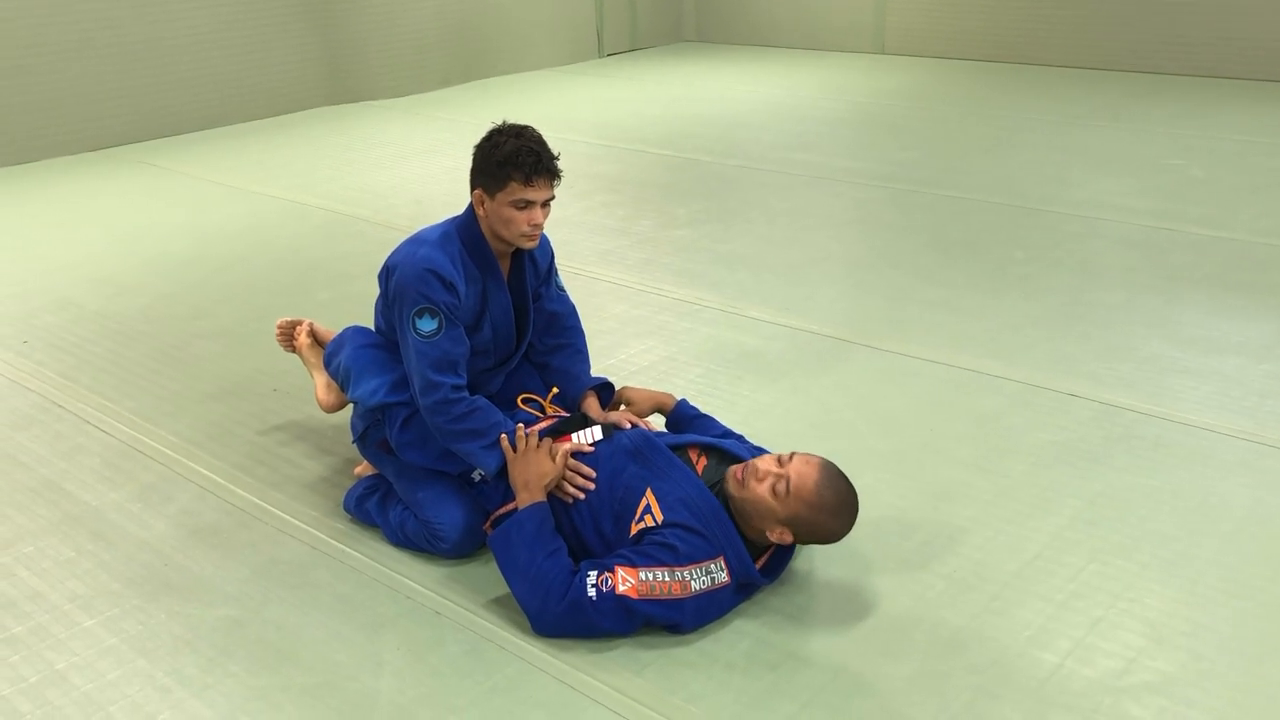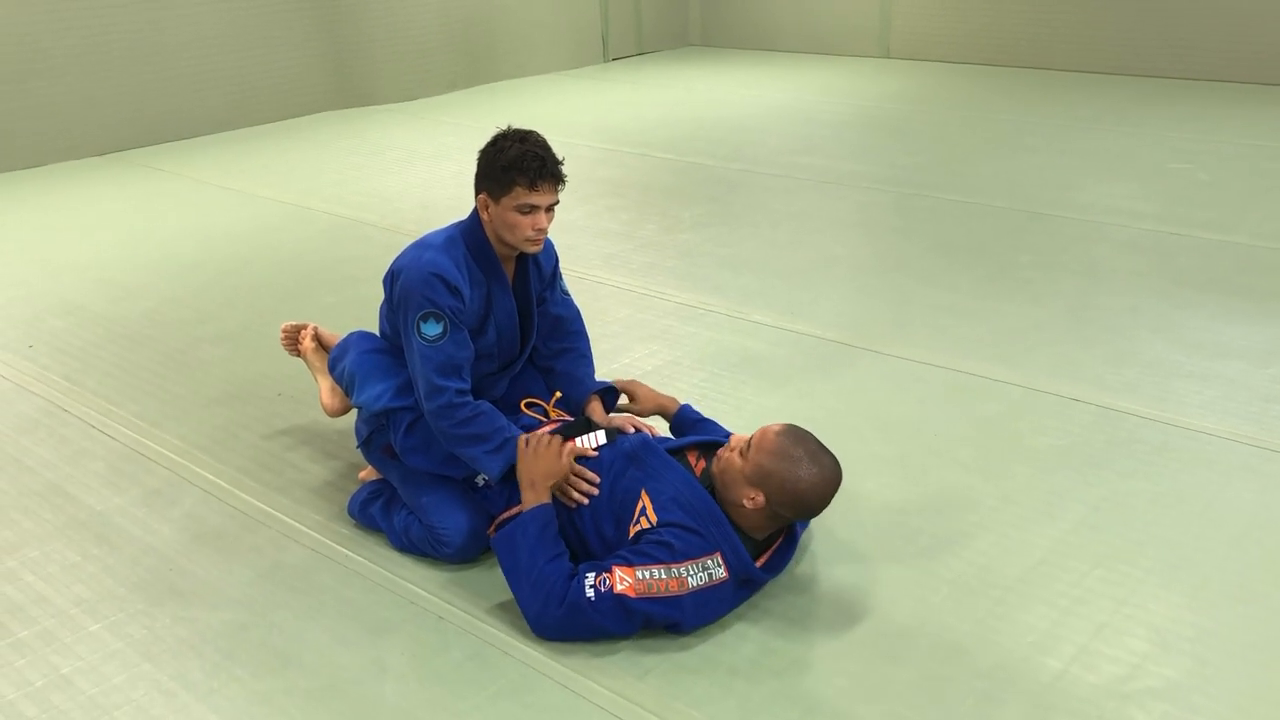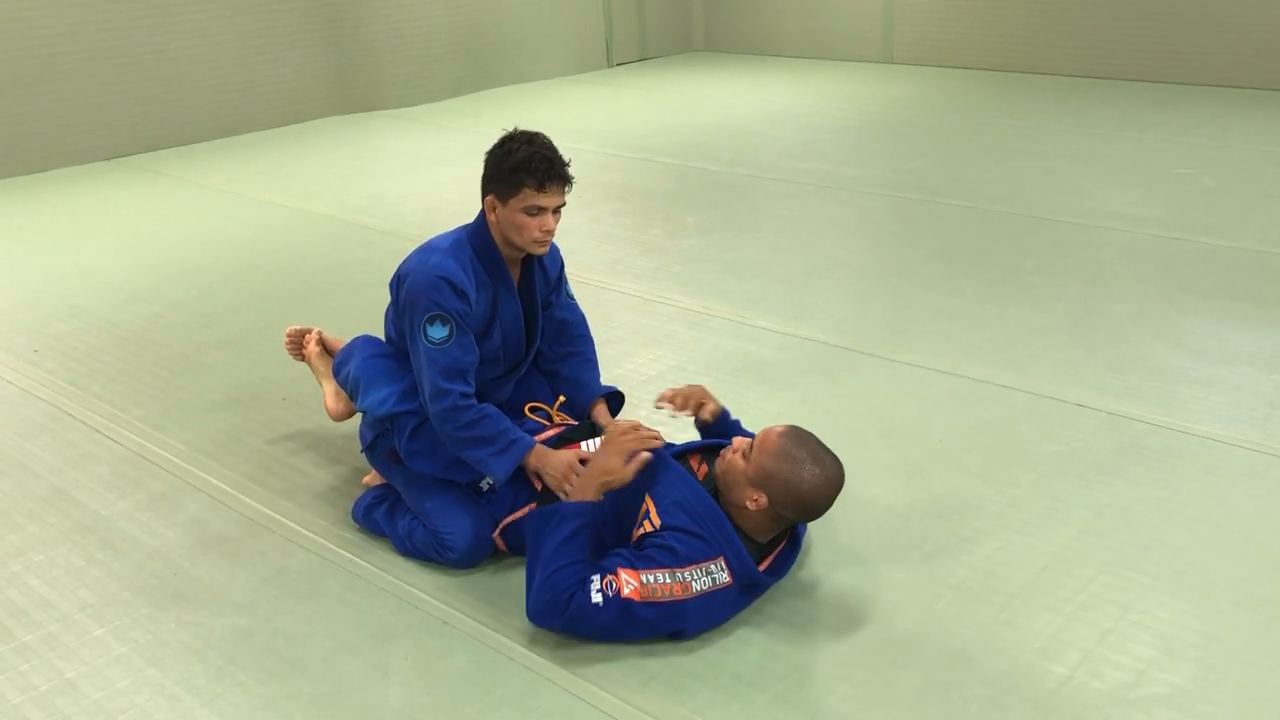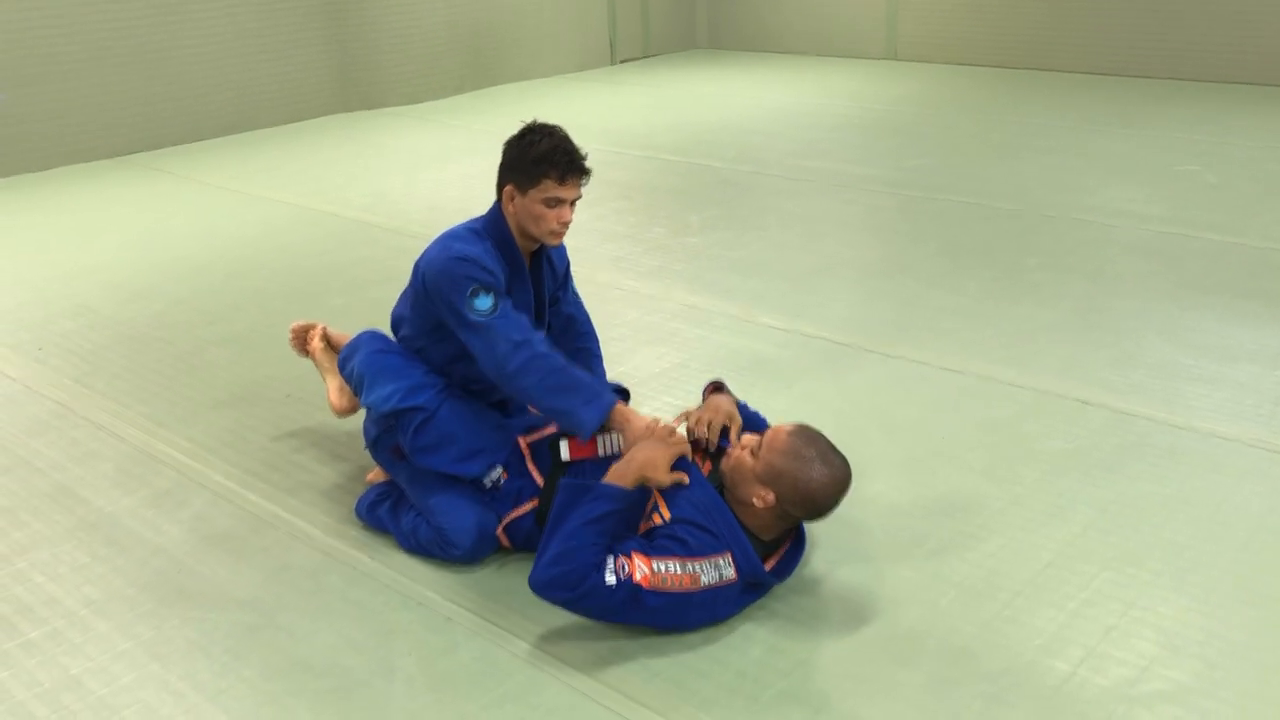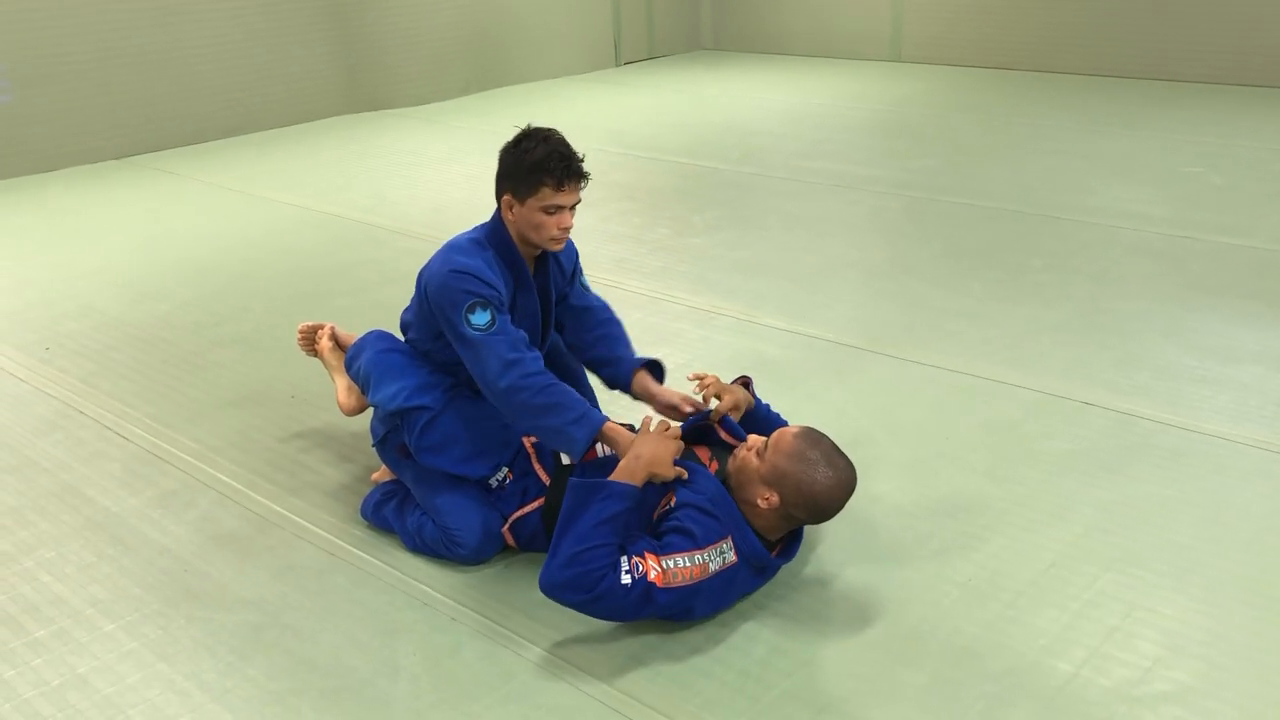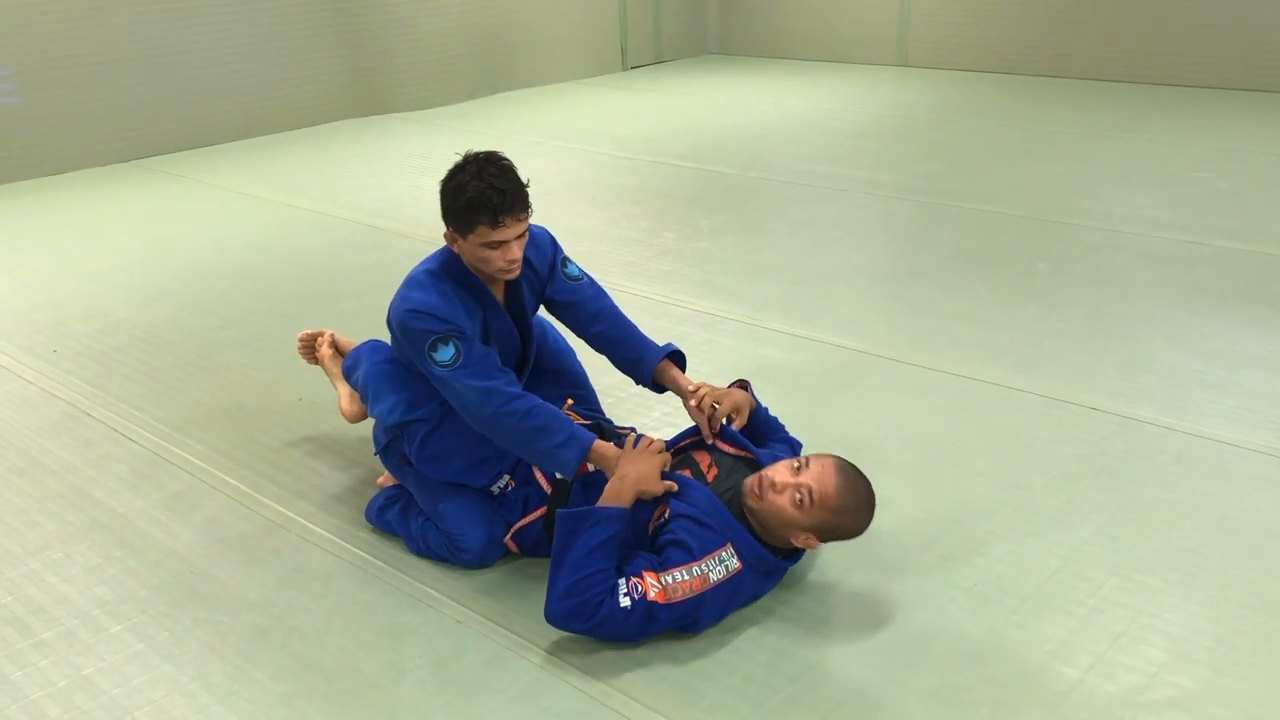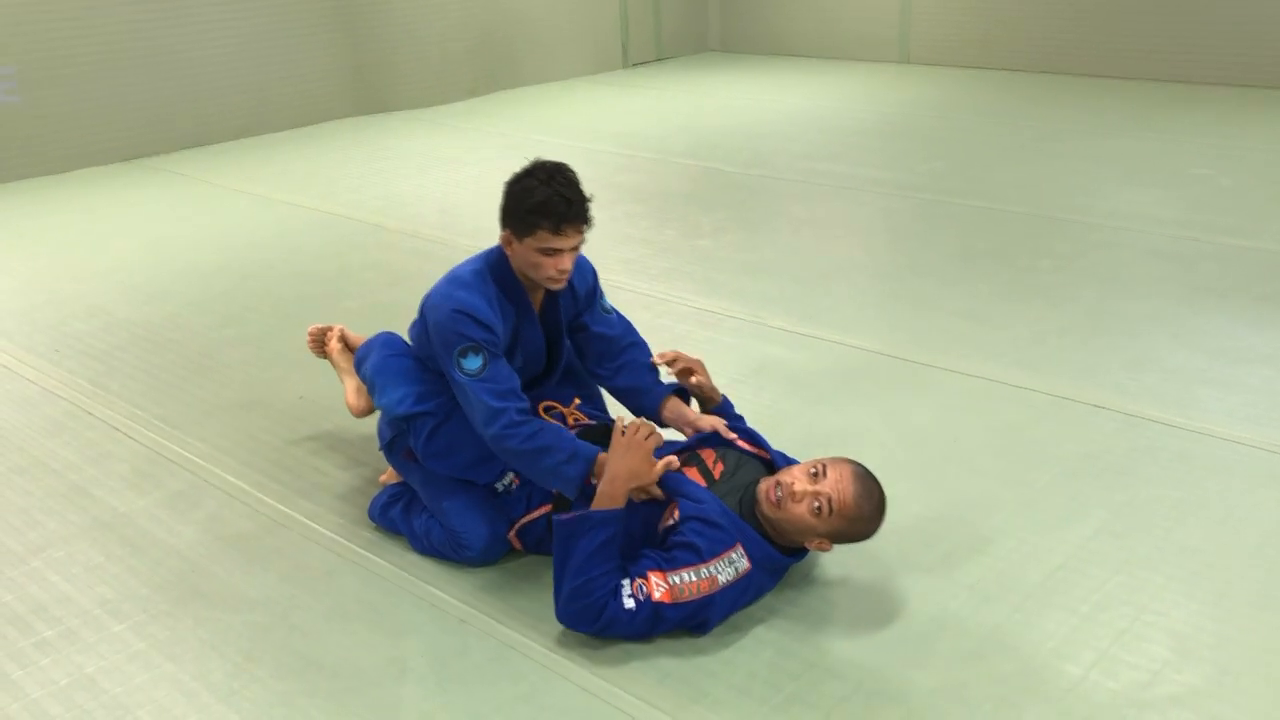
dt=0.5s
person 1, frame 1
left shoulder: (692, 558)
right shoulder: (752, 462)
left elbow: (557, 605)
left wrist: (527, 496)
right wrist: (667, 402)
left hip: (500, 478)
person 1, frame 2
left shoulder: (689, 560)
right shoulder: (739, 510)
left elbow: (561, 611)
left wrist: (533, 494)
right wrist: (671, 408)
left hip: (526, 491)
left ankle: (347, 371)
person 1, frame 3
left shoulder: (689, 562)
right shoulder: (782, 520)
left elbow: (556, 604)
right elbow: (735, 447)
left wrist: (585, 487)
right wrist: (714, 417)
person 1, frame 4
left shoulder: (700, 557)
right shoulder: (776, 519)
left elbow: (562, 578)
right elbow: (768, 445)
left wrist: (625, 474)
right wrist: (725, 402)
left hip: (521, 488)
left knee: (408, 403)
left ankle: (358, 360)
person 1, frame 5
left shoulder: (706, 548)
right shoulder: (776, 517)
left elbow: (576, 580)
right elbow: (777, 437)
left wrist: (634, 470)
right wrist: (742, 399)
left hip: (525, 487)
left ankle: (361, 359)
person 1, frame 6
left shoulder: (712, 560)
right shoulder: (769, 465)
left elbow: (580, 608)
right elbow: (776, 440)
left wrist: (621, 489)
right wrist: (743, 400)
left hip: (526, 492)
left ankle: (362, 367)
right ankle: (366, 379)
person 1, frame 7
left shoulder: (723, 559)
right shoulder: (773, 469)
left elbow: (589, 607)
left wrist: (615, 485)
right wrist: (710, 395)
left hip: (536, 490)
right hip: (579, 434)
left ankle: (371, 360)
right ankle: (371, 365)
person 2, frame 1
left shoulder: (533, 249)
right shoulder: (426, 270)
left elbow: (558, 339)
right elbow: (442, 398)
left wrist: (592, 411)
left hip: (491, 386)
right hip: (415, 413)
right knee: (457, 530)
person 2, frame 2
left shoulder: (537, 254)
right shoulder: (430, 274)
left elbow: (562, 342)
right elbow: (446, 402)
left wrist: (595, 414)
left hip: (492, 390)
right hip: (416, 415)
right knee: (459, 536)
person 2, frame 3
left shoulder: (543, 258)
right shoulder: (439, 277)
left elbow: (566, 345)
right elbow: (451, 405)
left wrist: (600, 418)
right wrist: (538, 459)
left hip: (499, 395)
right hip: (421, 420)
right knee: (463, 540)
right ankle: (392, 481)
person 2, frame 4
left shoulder: (549, 252)
right shoulder: (457, 263)
left elbow: (573, 340)
right elbow: (520, 360)
left wrist: (610, 411)
right wrist: (618, 416)
left hip: (496, 399)
right hip: (425, 413)
person 2, frame 5
left shoulder: (556, 250)
right shoulder: (462, 273)
left elbow: (590, 321)
right elbow: (516, 379)
left wrist: (648, 388)
right wrist: (616, 437)
right hip: (436, 415)
right knee: (473, 538)
person 2, frame 6
left shoulder: (534, 248)
right shoulder: (422, 309)
left elbow: (596, 315)
right elbow: (499, 407)
left wrist: (677, 382)
right wrist: (605, 456)
right hip: (435, 425)
right knee: (475, 544)
right ankle: (412, 481)
person 2, frame 7
left shoulder: (572, 273)
right shoulder: (461, 309)
left elbow: (617, 352)
right elbow: (505, 427)
left wrist: (681, 416)
right wrist: (608, 468)
right hip: (441, 422)
right knee: (479, 541)
right ankle: (415, 475)
